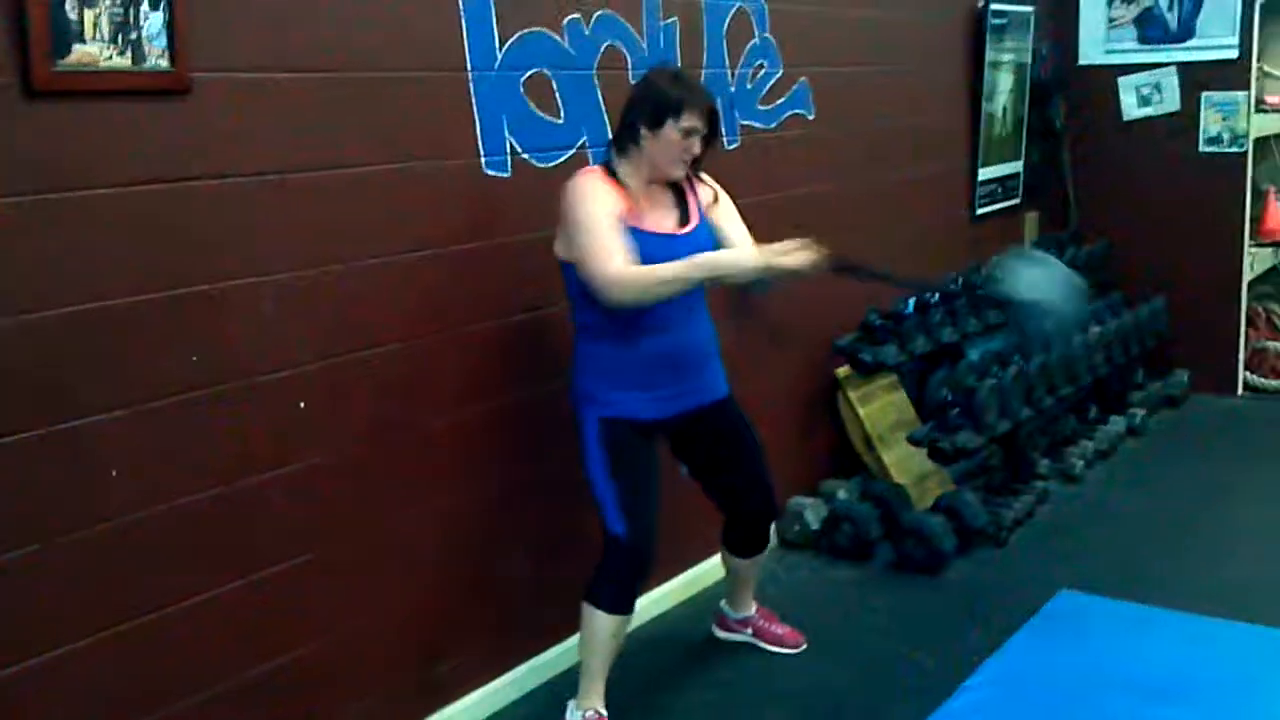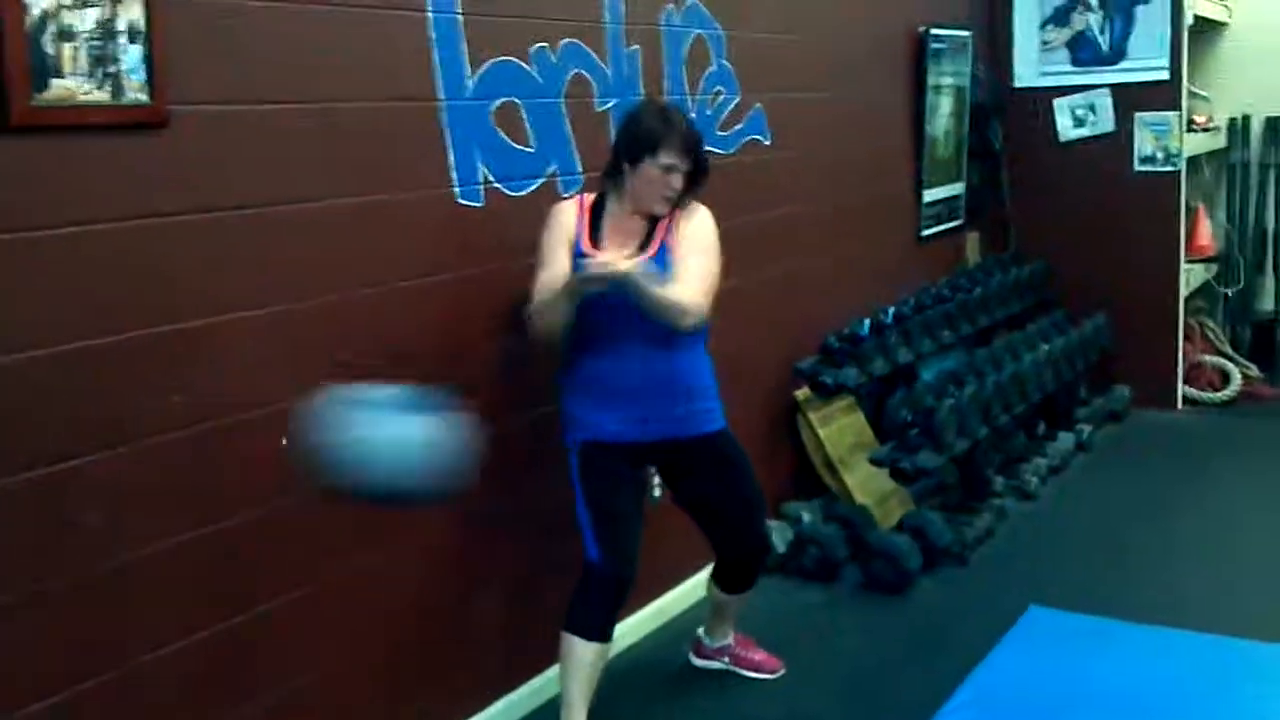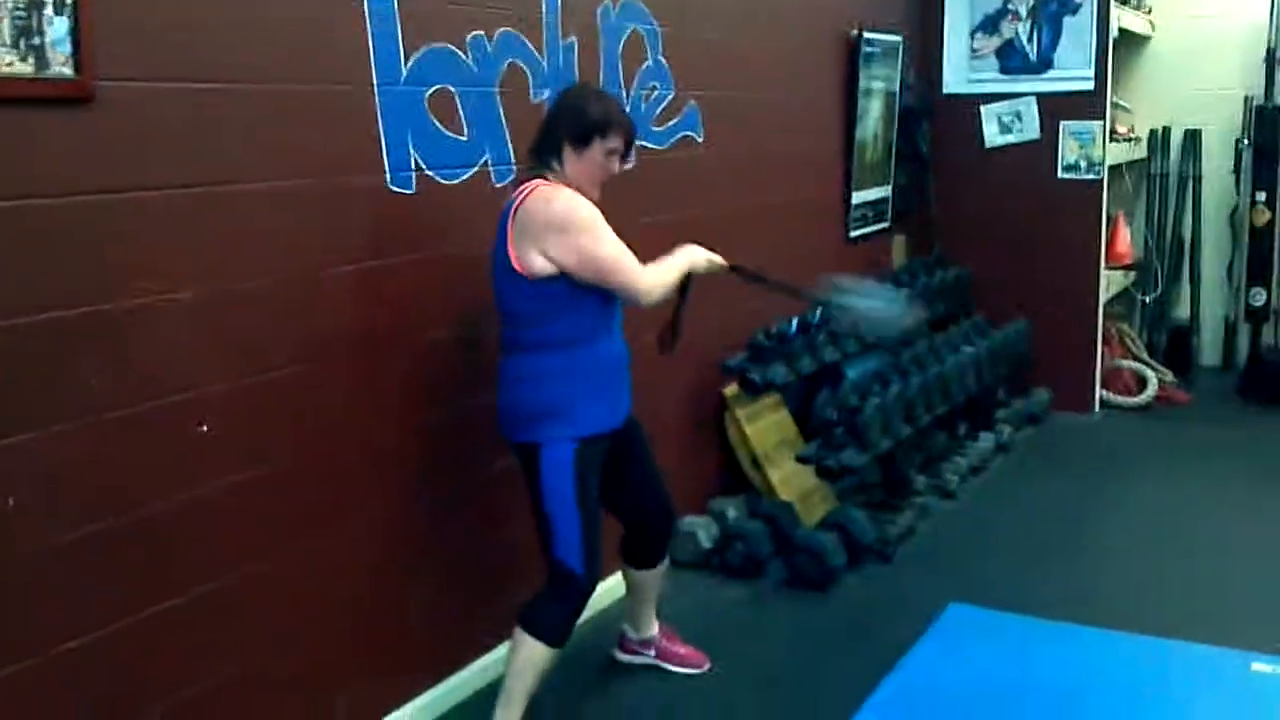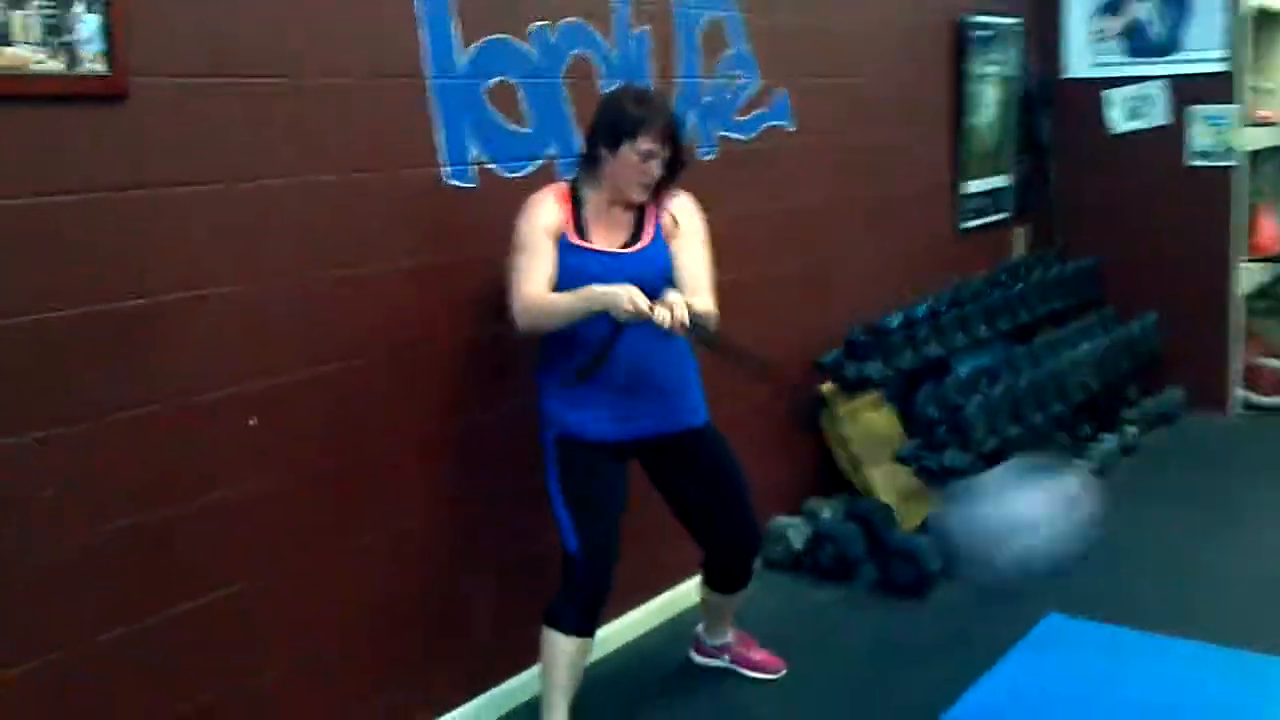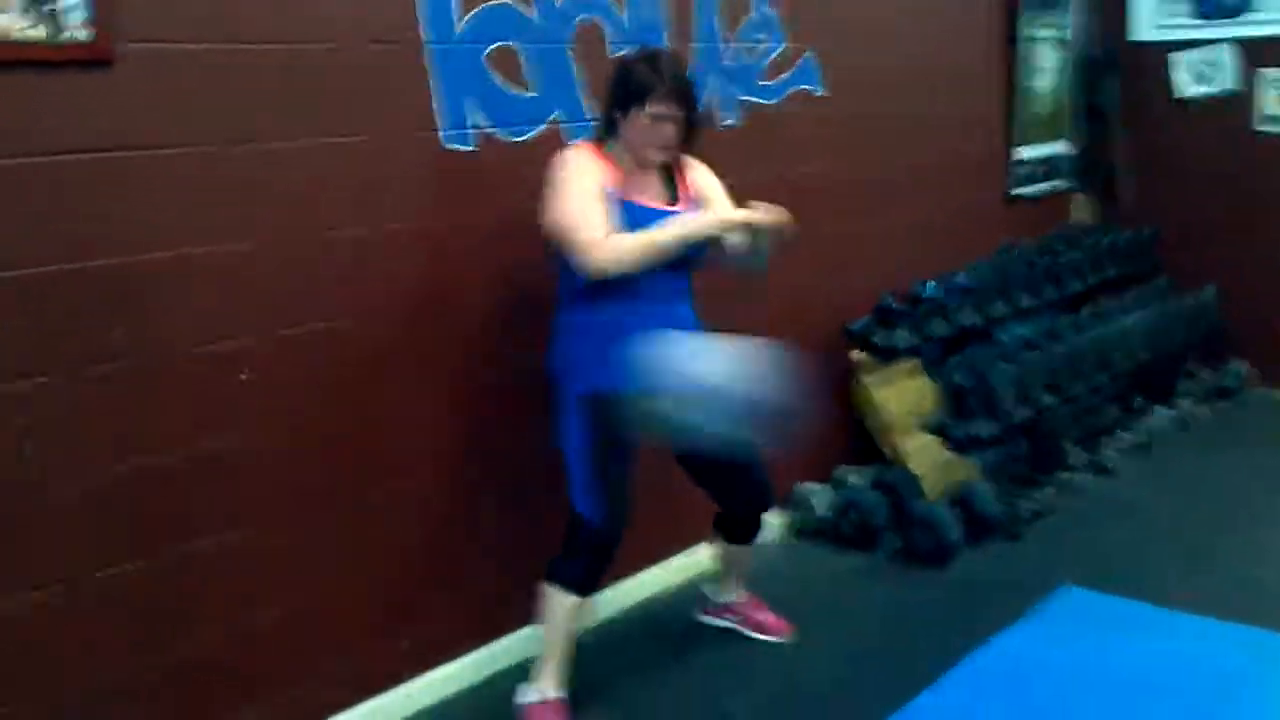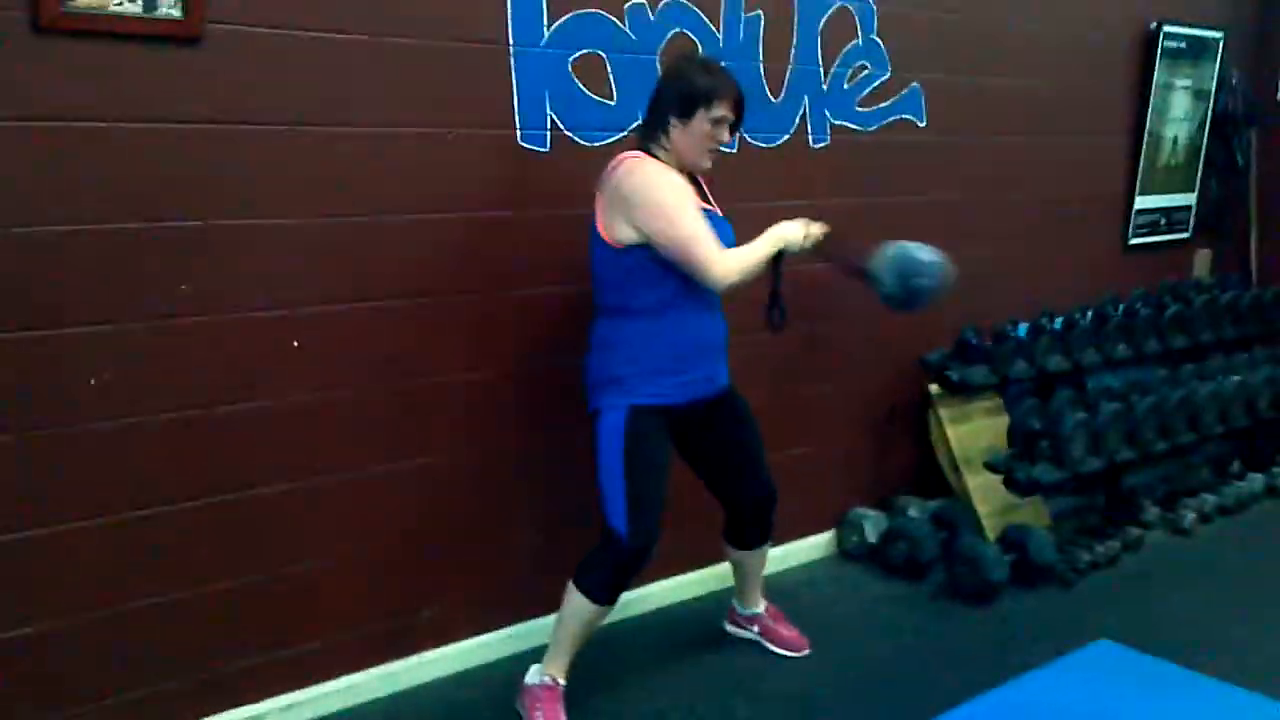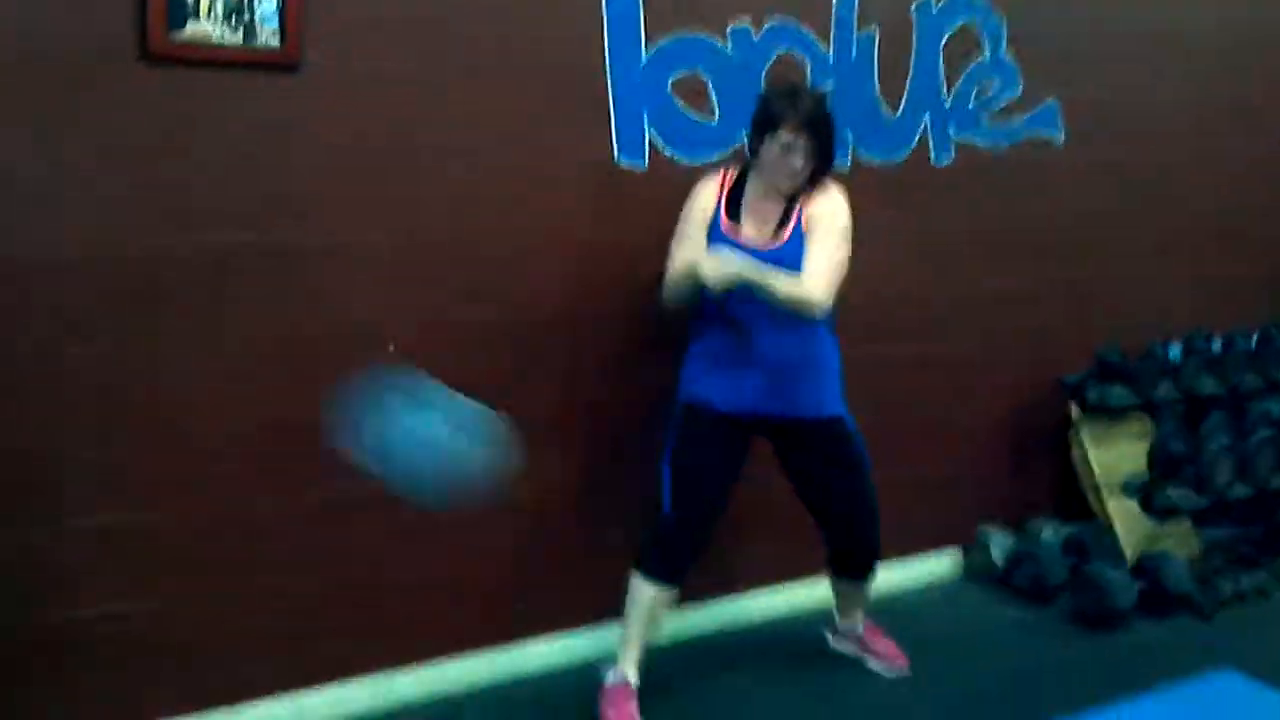
dt=0.5s
person 1, frame 1
left shoulder: (701, 191)
right shoulder: (592, 191)
left elbow: (749, 263)
right elbow: (619, 286)
left wrist: (780, 260)
right wrist: (726, 262)
left hip: (700, 390)
right hip: (617, 402)
left knee: (754, 503)
right knee: (630, 548)
left ankle: (738, 612)
person 1, frame 2
left shoulder: (693, 221)
right shoulder: (570, 217)
left elbow: (689, 310)
right elbow: (543, 320)
left wrist: (631, 276)
right wrist: (574, 285)
left hip: (689, 420)
right hip: (602, 428)
left knee: (748, 543)
right knee: (607, 573)
left ankle: (716, 641)
person 1, frame 3
left shoulder: (565, 204)
right shoulder: (548, 205)
left elbow: (609, 287)
right elbow: (640, 287)
left wrist: (678, 264)
right wrist: (683, 259)
left hip: (600, 411)
right hip: (556, 422)
left knee: (653, 516)
right knee: (575, 574)
left ankle: (641, 634)
person 1, frame 4
left shoulder: (675, 209)
right shoulder: (549, 209)
left elbow: (704, 310)
right elbow: (527, 313)
left wrist: (677, 305)
right wrist: (603, 296)
left hip: (673, 413)
right hip: (583, 422)
left knee: (738, 539)
right knee: (588, 574)
left ankle: (716, 639)
person 1, frame 5
left shoulder: (686, 172)
right shoulder: (579, 167)
left elbow: (731, 246)
right elbow: (598, 259)
left wrist: (754, 223)
right wrist: (696, 220)
right hip: (599, 378)
left knee: (747, 488)
right knee: (596, 524)
left ankle: (726, 599)
person 1, frame 6
left shoulder: (685, 179)
right shoulder: (640, 177)
left elbow: (707, 268)
right elbow: (718, 271)
left wrist: (785, 241)
right wrist: (777, 236)
left hip: (703, 382)
right hip: (635, 391)
left knee: (755, 495)
right knee: (629, 540)
left ankle: (749, 610)
person 1, frame 7
left shoulder: (828, 204)
right shoulder: (713, 193)
left elbow: (815, 299)
right elbow: (673, 291)
left wrist: (746, 272)
right wrist: (701, 273)
left hip: (807, 397)
right hip: (716, 392)
left knee: (858, 529)
right knee: (679, 531)
left ankle: (851, 626)
